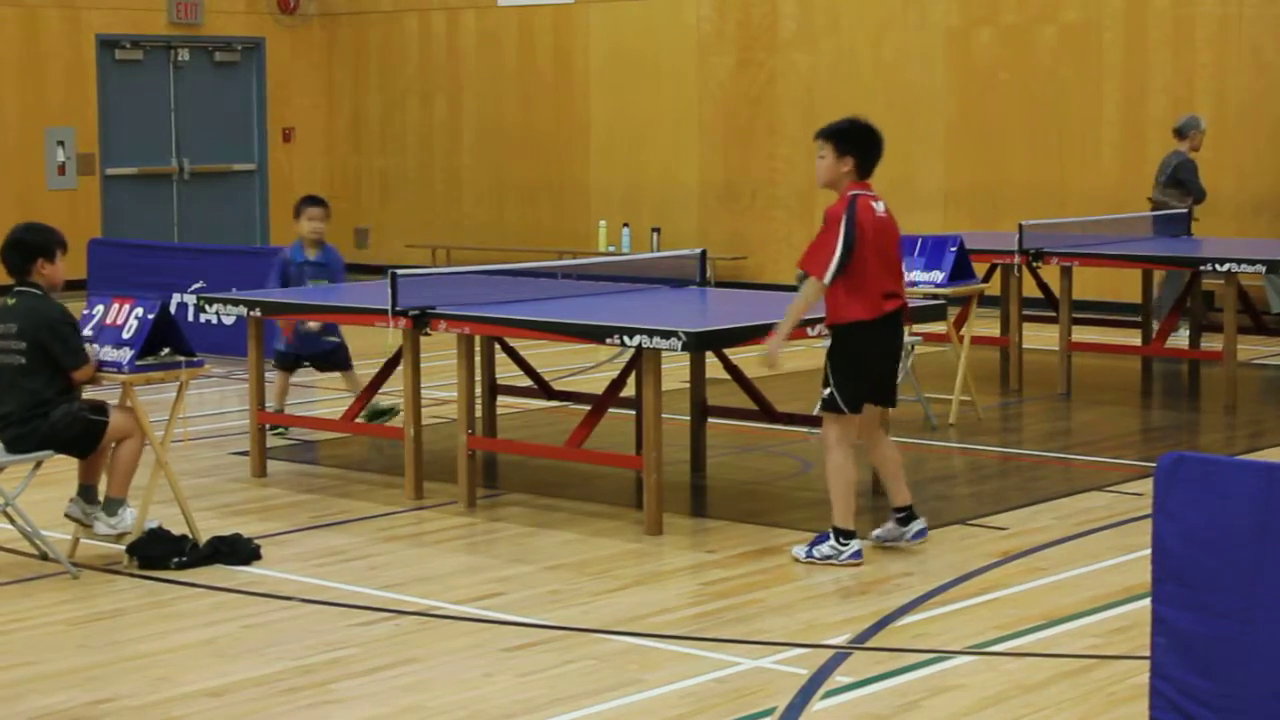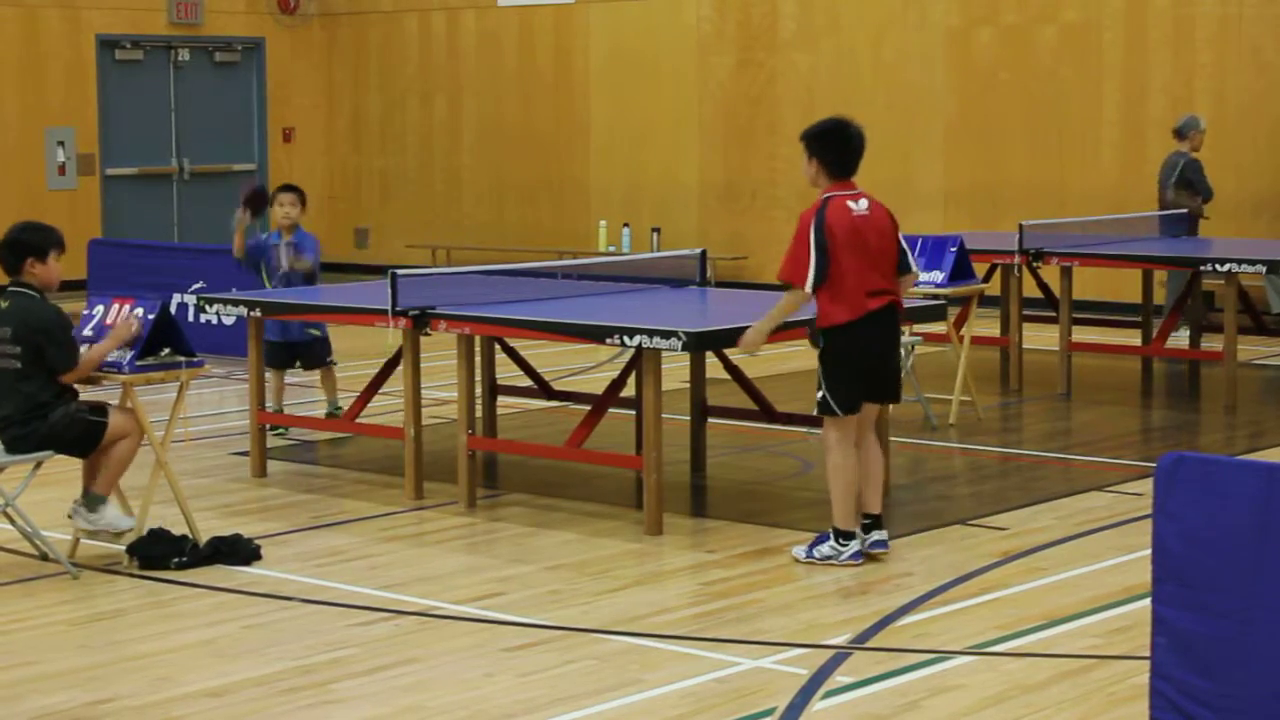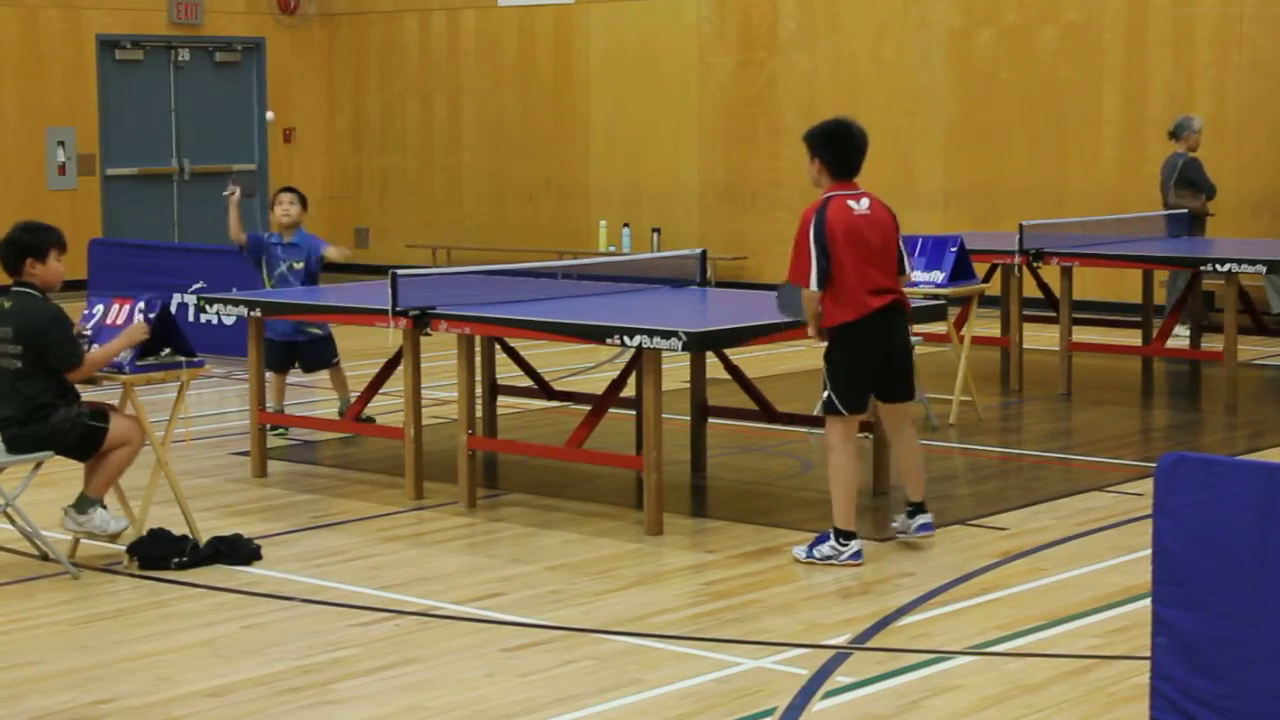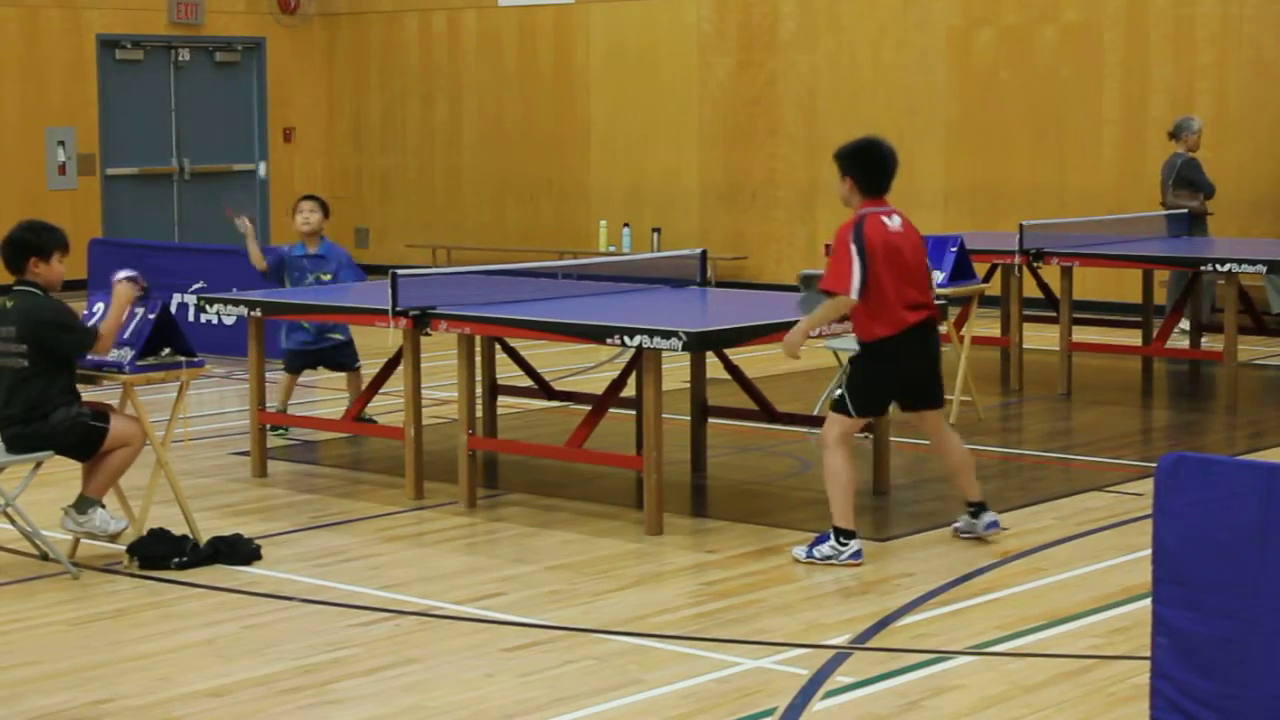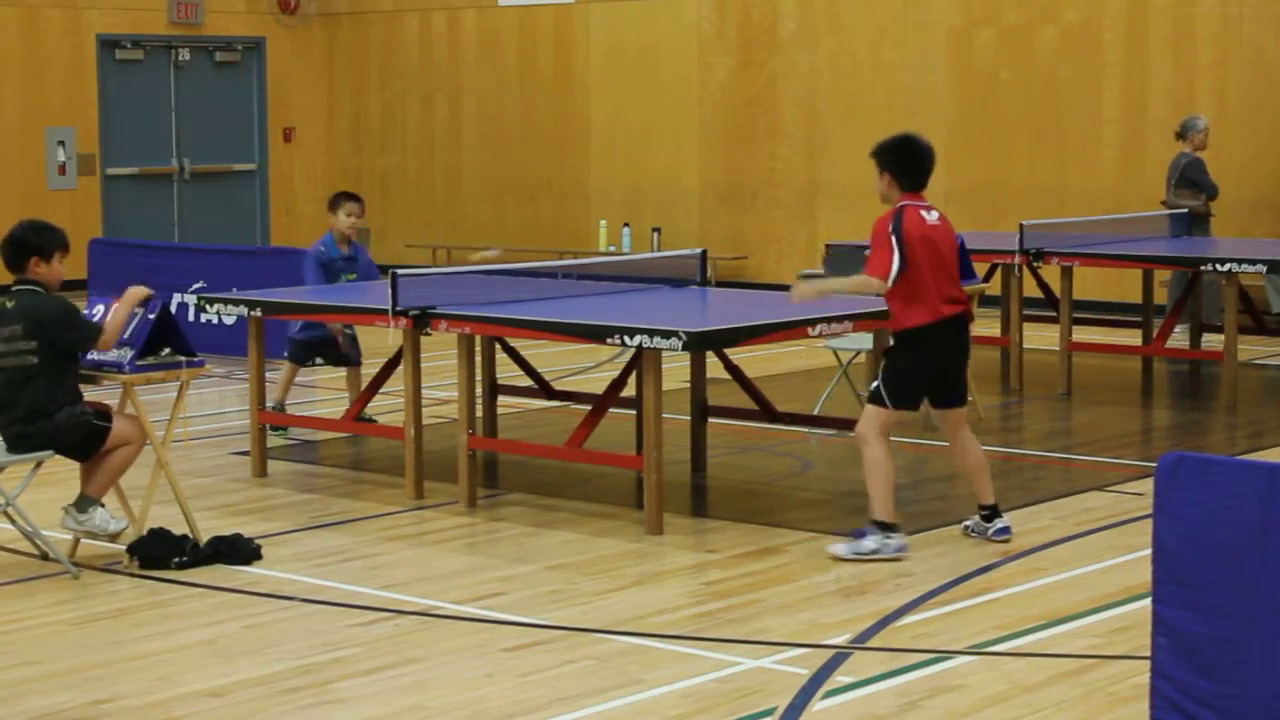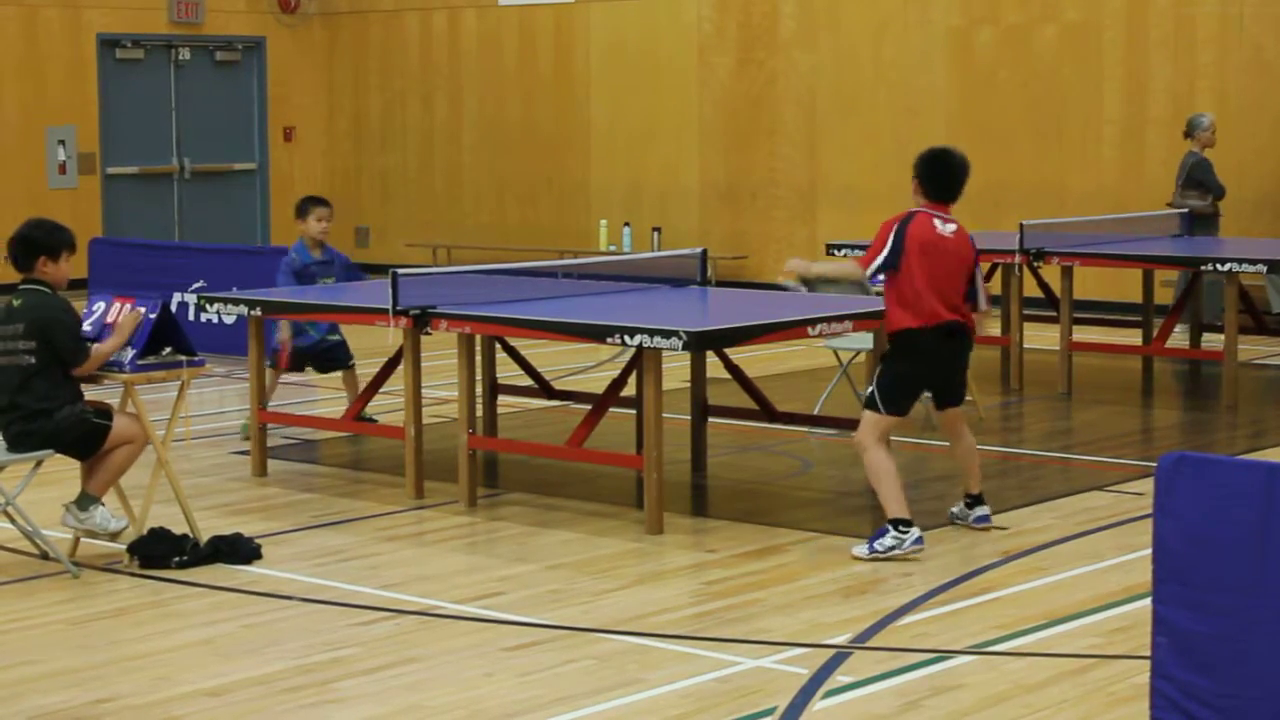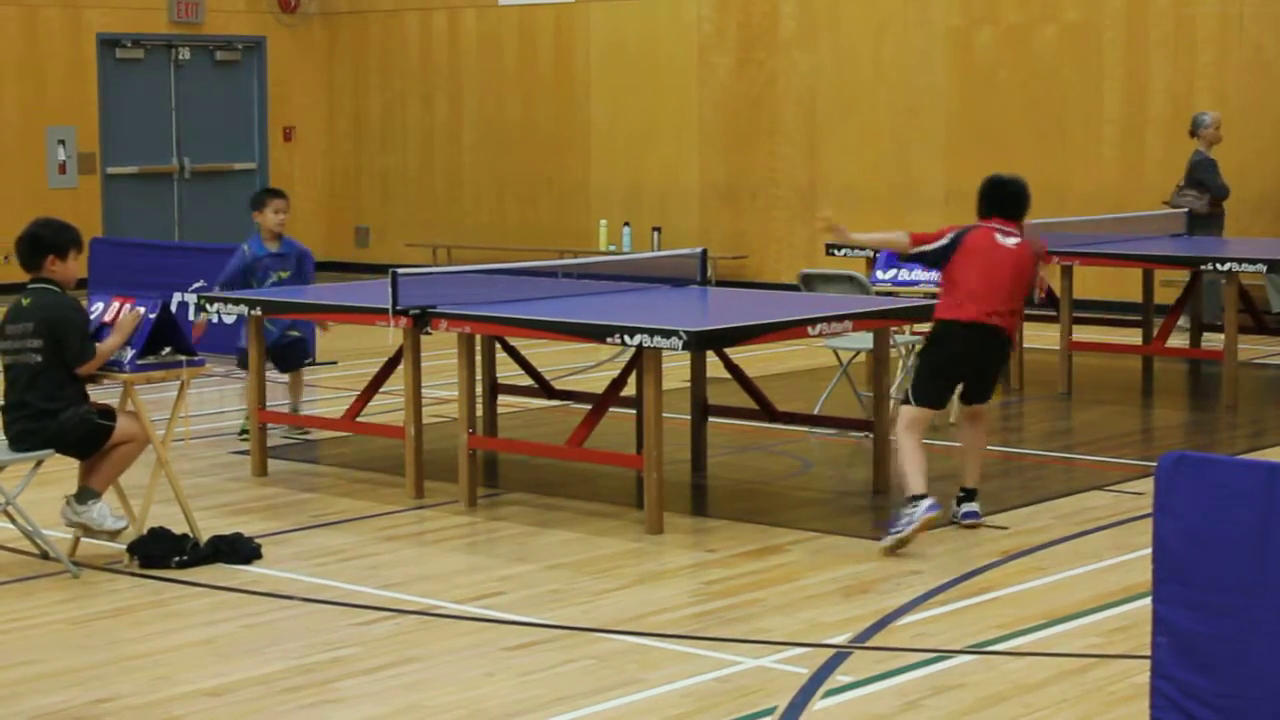
dt=0.3s
person 1, frame 1
left shoulder: (844, 214)
right shoulder: (881, 209)
left elbow: (819, 281)
left wrist: (782, 331)
left hip: (857, 334)
right hip: (890, 328)
left knee: (836, 435)
right knee: (871, 429)
left ankle: (844, 540)
right ankle: (906, 516)
person 1, frame 2
left shoulder: (818, 217)
right shoulder: (878, 211)
left elbow: (801, 289)
right elbow: (907, 276)
left wrist: (762, 327)
left hip: (846, 334)
right hip: (884, 328)
left knee: (838, 436)
right knee: (865, 432)
left ankle: (844, 539)
right ankle: (873, 527)
person 1, frame 3
left shoulder: (819, 216)
right shoulder: (881, 210)
left elbow: (812, 287)
right elbow: (902, 274)
left wrist: (815, 320)
left hip: (853, 333)
right hip: (893, 323)
left knee: (840, 436)
right knee: (899, 422)
left ankle: (844, 540)
right ankle: (917, 513)
person 1, frame 4
left shoulder: (854, 231)
right shoulder: (906, 226)
left elbow: (846, 298)
left wrist: (802, 329)
left hip: (884, 348)
right hip: (922, 339)
left knee: (834, 436)
right knee: (937, 427)
left ankle: (843, 539)
right ankle: (979, 512)
person 1, frame 5
left shoulder: (893, 222)
right shoulder: (941, 222)
left elbow: (881, 281)
left wrist: (821, 286)
left hip: (918, 340)
right hip: (954, 334)
left knee: (870, 430)
right knee: (958, 428)
left ankle: (881, 532)
right ankle: (992, 517)
person 1, frame 6
left shoulder: (902, 226)
right shoulder: (966, 240)
left elbow: (863, 270)
right elbow: (980, 306)
left wrist: (810, 268)
left hip: (913, 344)
right hip: (955, 341)
left knee: (869, 437)
right knee: (954, 423)
left ankle: (901, 530)
right ankle: (976, 505)
person 1, frame 7
left shoulder: (963, 237)
right shoulder: (1031, 251)
left elbow: (906, 242)
right elbow: (1034, 283)
left wrist: (852, 238)
left hip: (953, 337)
right hip: (996, 344)
left knee: (909, 429)
right knee: (974, 415)
left ankle: (918, 503)
right ankle: (967, 501)
person 2, frame 1
right shoulder: (50, 312)
right elbow: (81, 373)
left wrist: (76, 353)
right wrist: (92, 358)
right hip: (40, 424)
left knee: (101, 415)
right knee: (132, 424)
left ankle: (86, 502)
right ankle: (112, 514)
person 2, frame 2
right shoulder: (44, 314)
right elbow: (70, 374)
left wrist: (68, 340)
right wrist: (112, 341)
right hip: (39, 425)
left knee: (103, 416)
right knee: (131, 424)
left ankle: (90, 503)
right ankle: (93, 508)
person 2, frame 3
right shoulder: (44, 313)
right elbow: (75, 371)
left wrist: (69, 338)
right wrist: (123, 341)
right hip: (41, 424)
left knee: (107, 417)
right knee: (133, 431)
left ankle: (88, 506)
right ankle: (83, 510)
person 2, frame 4
right shoulder: (47, 310)
right elbow: (99, 343)
left wrist: (72, 334)
right wrist: (121, 301)
right hip: (42, 423)
left knee: (104, 417)
right knee: (133, 432)
left ankle: (87, 506)
right ankle: (83, 511)
person 2, frame 5
right shoulder: (50, 307)
right elbow: (103, 340)
right wrist: (128, 301)
right hip: (46, 424)
left knee: (103, 417)
right knee: (134, 431)
left ankle: (87, 506)
right ankle: (84, 509)
person 2, frame 6
right shoulder: (53, 307)
right elbow: (81, 365)
left wrist: (81, 338)
right wrist: (120, 336)
right hip: (47, 422)
left knee: (104, 417)
right knee: (136, 431)
left ankle: (87, 507)
right ankle: (85, 507)
person 2, frame 7
right shoulder: (63, 307)
right elbow: (84, 365)
right wrist: (119, 335)
right hip: (51, 422)
left knee: (103, 418)
right knee: (138, 429)
left ankle: (84, 504)
right ankle: (84, 501)
person 3, frame 1
left shoulder: (334, 258)
right shoulder: (286, 258)
right elbow: (274, 291)
left wrist: (321, 319)
left hip: (325, 326)
right hip: (293, 326)
left knee: (344, 367)
right knee: (284, 371)
left ankle: (370, 408)
right ankle: (277, 414)
person 3, frame 2
left shoulder: (308, 241)
right shoulder: (264, 242)
left elbow: (309, 266)
right elbow: (239, 253)
left wrist: (292, 260)
right wrist: (240, 227)
left hip: (307, 318)
right hip: (277, 319)
left knee: (325, 364)
right knee: (277, 368)
left ankle: (333, 410)
right ankle: (277, 413)
person 3, frame 3
left shoulder: (309, 242)
right shoulder: (265, 243)
left elbow: (326, 252)
right elbow: (236, 236)
left wrist: (335, 253)
right wrist: (234, 204)
left hip: (310, 321)
right hip: (278, 322)
left knee: (333, 365)
right knee: (278, 370)
left ankle: (347, 409)
right ankle: (277, 414)
person 3, frame 4
left shoulder: (337, 254)
right shoulder: (288, 255)
left elbow: (359, 283)
right elbow: (261, 265)
right wrist: (250, 235)
left hip: (332, 327)
right hip: (300, 328)
left knee: (353, 368)
right knee: (292, 372)
left ankle: (356, 412)
right ankle: (280, 414)
person 3, frame 5
left shoulder: (360, 254)
right shoulder: (318, 253)
right wrist: (330, 319)
left hip: (343, 321)
right hip: (312, 322)
left knee: (354, 364)
right knee: (293, 363)
right ankle: (278, 408)
person 3, frame 6
left shoulder: (337, 259)
right shoulder: (291, 261)
left elbow: (358, 285)
right wrist: (285, 329)
left hip: (326, 327)
right hip: (298, 328)
left knee: (348, 366)
right knee: (274, 371)
left ankle: (356, 412)
person 3, frame 7
left shoulder: (297, 251)
right shoulder: (247, 252)
left elbow: (305, 286)
right elbow: (224, 283)
left hip: (290, 322)
left knee: (296, 367)
right knee: (251, 370)
left ankle: (295, 414)
right ankle: (253, 419)
person 4, frame 1
left shoulder: (1170, 159)
right shoulder: (1185, 163)
right elbow: (1199, 196)
left wrist: (1182, 199)
right wrist: (1186, 200)
left hip: (1165, 221)
right hip: (1174, 224)
left knee: (1174, 271)
right knee: (1177, 272)
left ankle: (1160, 316)
person 4, frame 2
left shoulder: (1169, 160)
right shoulder: (1190, 163)
right elbow: (1207, 195)
left wrist: (1189, 198)
right wrist: (1194, 199)
left hip: (1170, 222)
right hip: (1182, 225)
left knee: (1179, 272)
right knee: (1180, 273)
person 4, frame 3
left shoulder: (1169, 163)
right shoulder: (1189, 162)
right elbow: (1210, 192)
left wrist: (1192, 195)
right wrist: (1198, 195)
left hip: (1174, 223)
right hip: (1189, 225)
left knee: (1178, 271)
right knee: (1190, 273)
right ankle: (1176, 321)
person 4, frame 4
left shoulder: (1169, 163)
right shoulder: (1188, 163)
right elbow: (1209, 191)
left wrist: (1191, 196)
right wrist: (1196, 195)
left hip: (1175, 224)
right hip: (1191, 225)
left knee: (1179, 272)
right knee: (1205, 273)
right ankle: (1192, 319)
person 4, frame 5
left shoulder: (1177, 162)
right shoulder: (1193, 163)
right elbow: (1212, 192)
left wrist: (1196, 196)
right wrist: (1200, 196)
left hip: (1179, 224)
right hip: (1194, 225)
left knee: (1181, 272)
right knee: (1209, 273)
left ankle: (1178, 320)
right ankle: (1211, 324)
person 4, frame 6
left shoulder: (1188, 161)
right shoulder: (1200, 163)
right elbow: (1219, 192)
left wrist: (1205, 196)
right wrist: (1208, 196)
left hip: (1191, 225)
right hip: (1202, 226)
left knee: (1189, 272)
right knee: (1211, 275)
right ankle: (1211, 324)
person 4, frame 7
left shoulder: (1208, 160)
right shoulder: (1200, 162)
left elbow: (1222, 191)
right elbow: (1221, 192)
left wrist: (1209, 195)
right wrist: (1214, 194)
left hip: (1209, 224)
right hip: (1203, 226)
left knee: (1202, 272)
right knee: (1211, 273)
left ankle: (1187, 316)
right ankle: (1211, 325)
